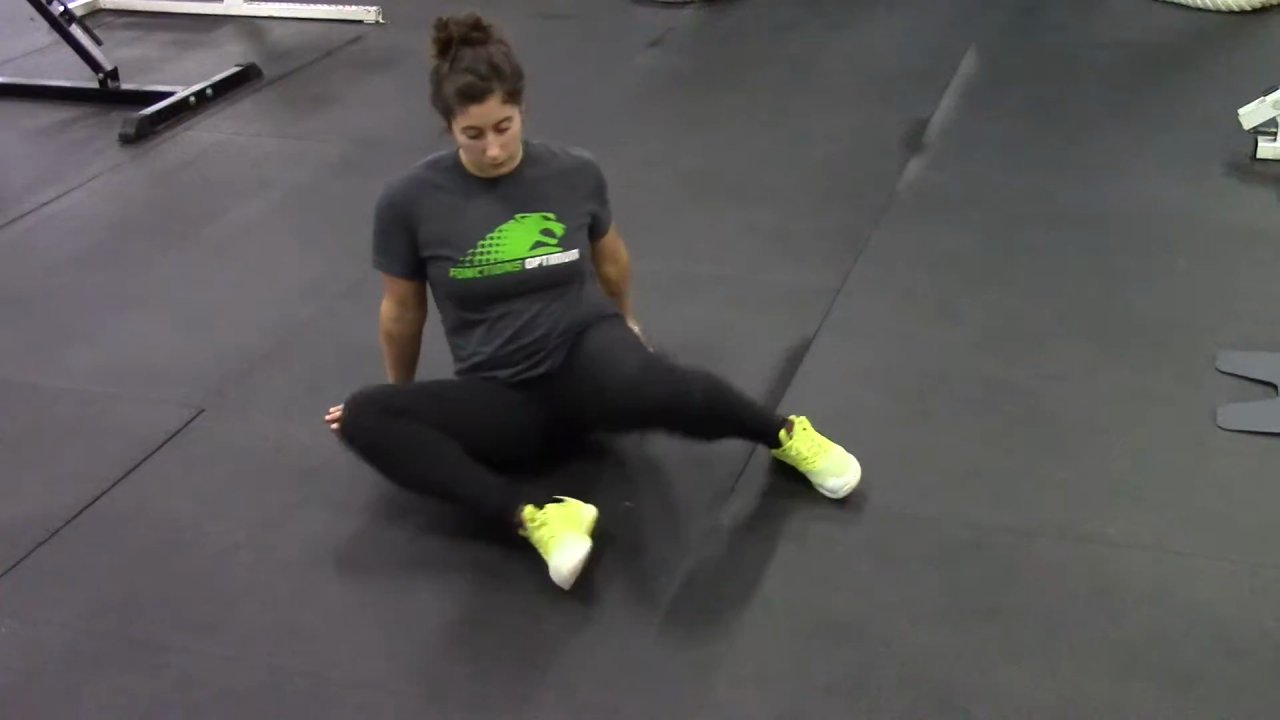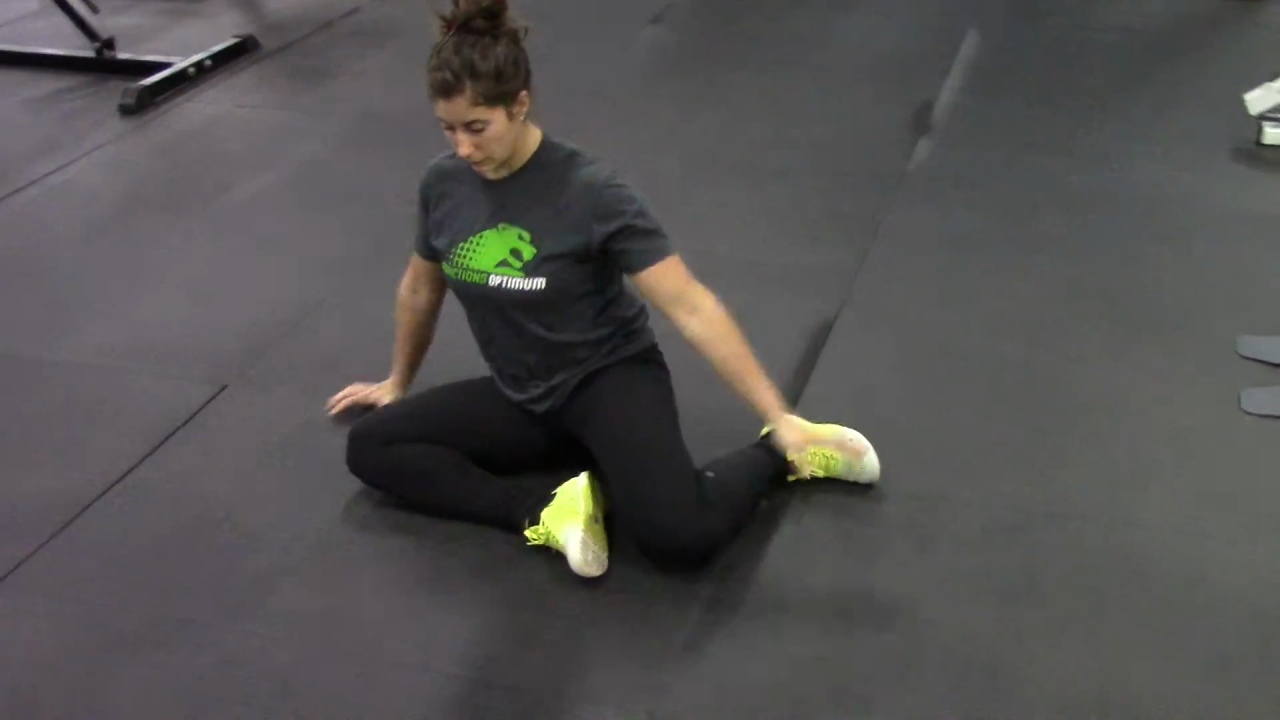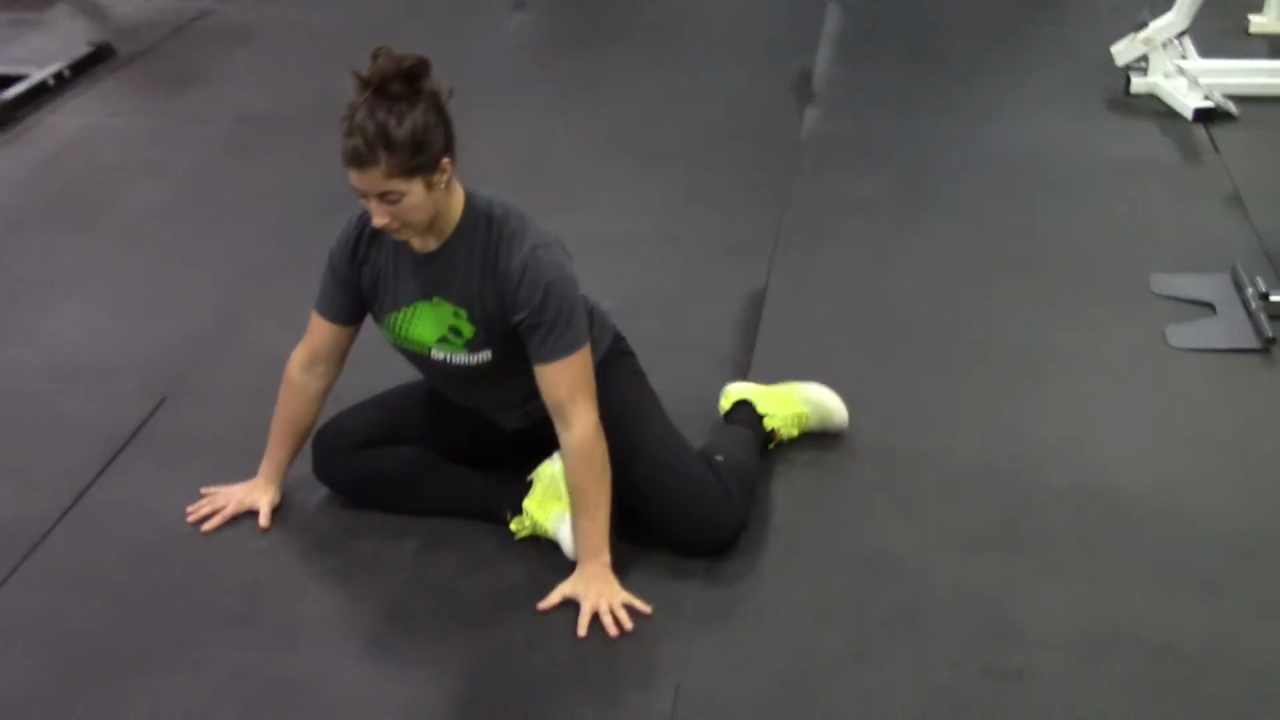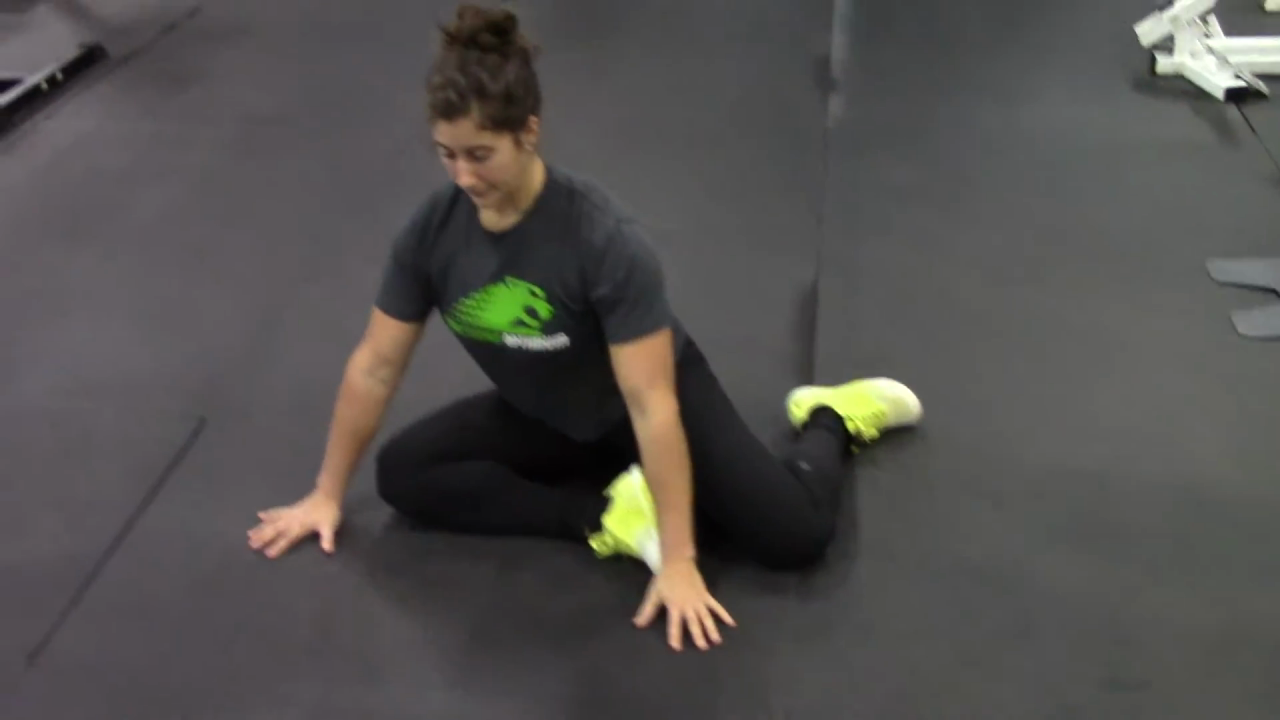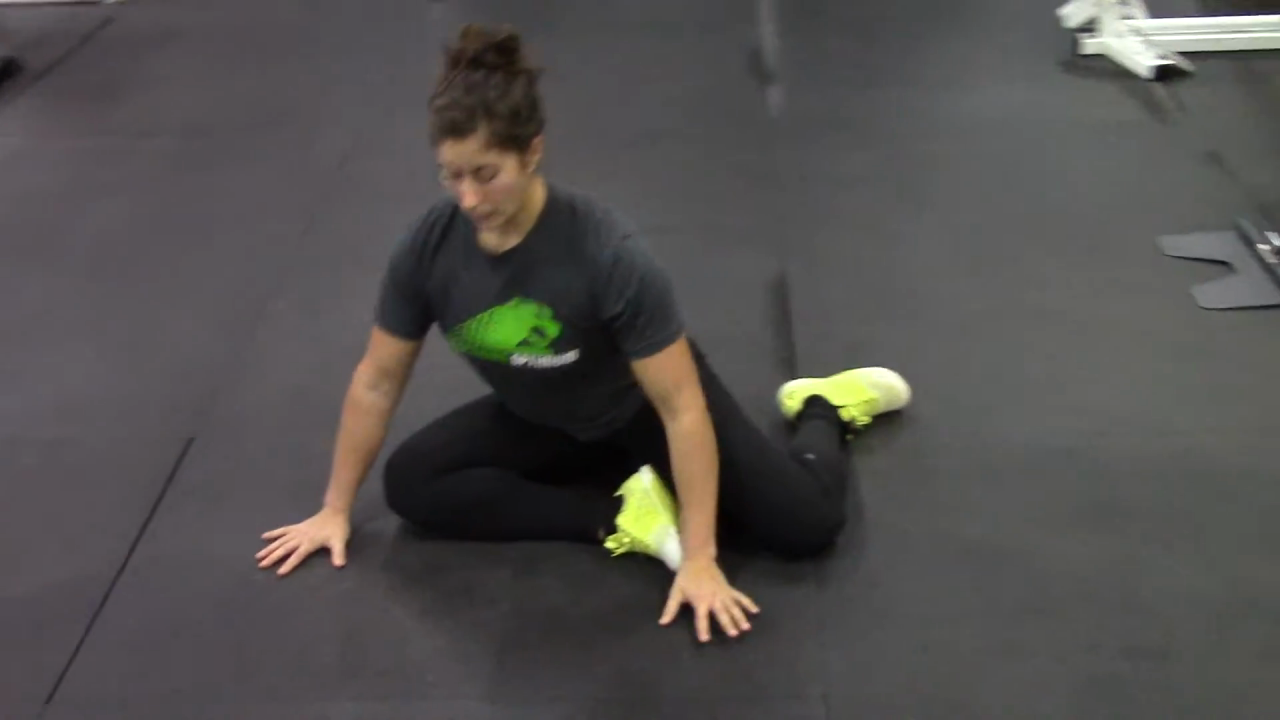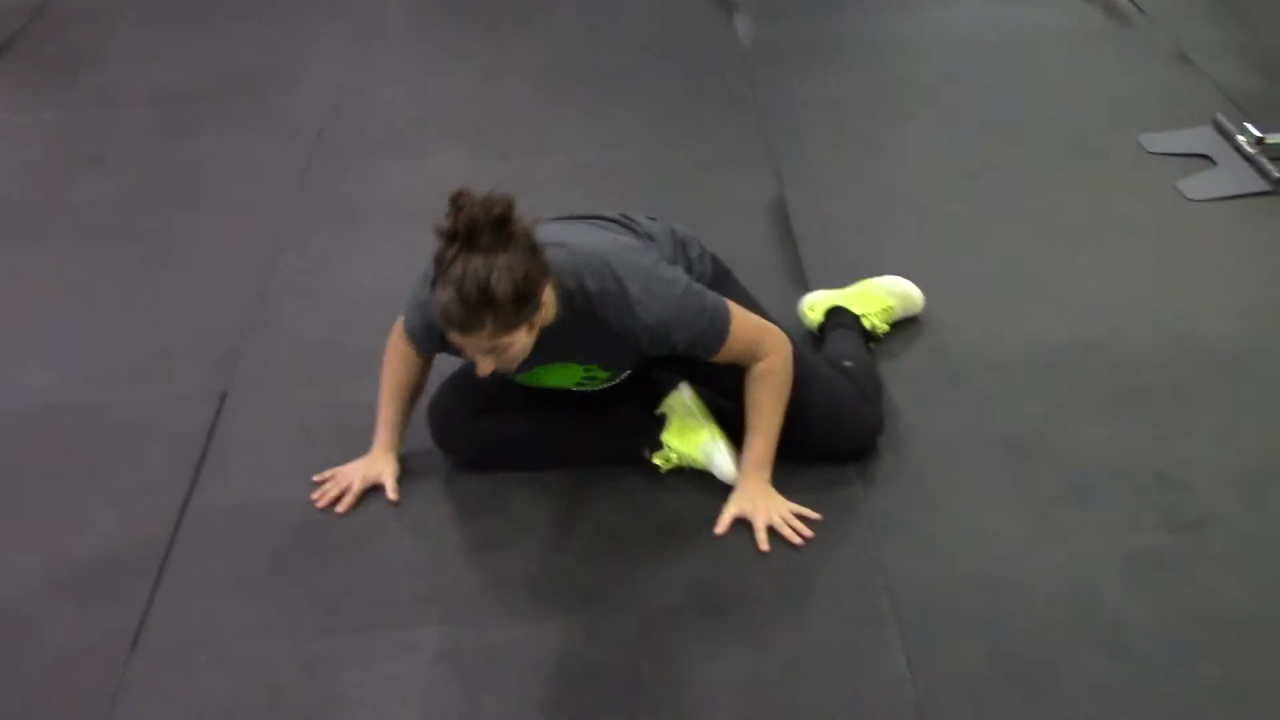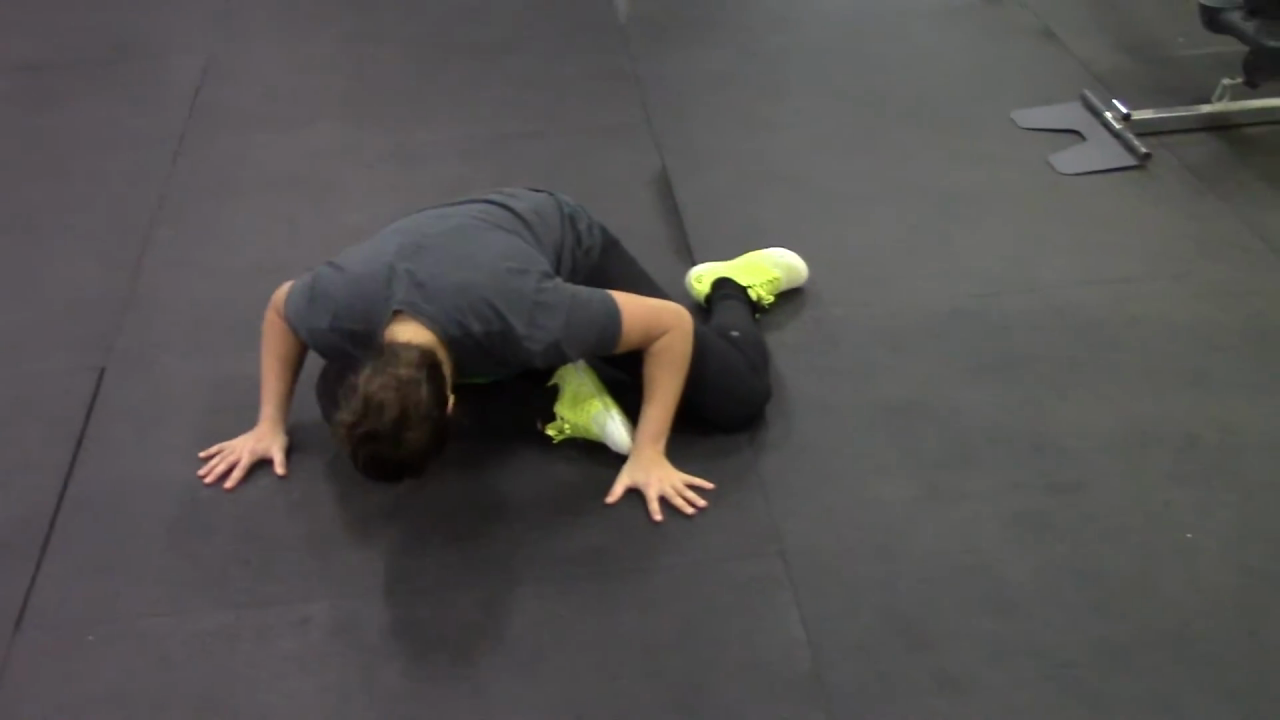
dt=0.7s
person 1, frame 1
left shoulder: (574, 172)
right shoulder: (410, 200)
right elbow: (401, 311)
left wrist: (624, 317)
right wrist: (399, 395)
left hip: (584, 367)
right hip: (502, 401)
left knee: (651, 392)
right knee: (361, 419)
left ankle: (784, 434)
right ankle: (534, 516)
person 1, frame 2
left shoulder: (591, 193)
right shoulder: (443, 184)
left elbow: (691, 305)
right elbow: (420, 288)
left wrist: (775, 417)
right wrist: (397, 383)
left hip: (609, 379)
right hip: (521, 400)
left knee: (682, 536)
right knee: (372, 448)
left ankle: (785, 444)
right ankle: (545, 509)
person 1, frame 3
left shoulder: (526, 260)
right shoulder: (362, 243)
left elbow: (575, 421)
right elbow: (312, 365)
left wrist: (595, 566)
right wrist: (268, 478)
left hip: (587, 382)
right hip: (476, 408)
left knee: (707, 524)
right knee: (337, 455)
left ankle: (751, 419)
right ankle: (528, 495)
person 1, frame 4
left shoulder: (605, 239)
right shoulder: (432, 229)
left elbow: (651, 406)
right elbow: (374, 366)
left wrist: (679, 561)
right wrist: (327, 493)
left hip: (648, 397)
right hip: (541, 418)
left knee: (795, 535)
right knee: (401, 473)
left ankle: (831, 419)
right ankle: (606, 514)
person 1, frame 5
left shoulder: (610, 254)
right shoulder: (427, 247)
left elbow: (680, 409)
right elbow: (377, 383)
left wrist: (700, 560)
right wrist: (335, 509)
left hip: (641, 407)
right hip: (539, 420)
left knee: (805, 526)
right knee: (409, 484)
left ankle: (823, 408)
right ankle: (619, 514)
person 1, frame 6
left shoulder: (643, 296)
right shoulder: (442, 304)
left elbow: (771, 351)
right elbow: (405, 340)
left wrist: (754, 482)
right wrist: (383, 450)
left hip: (680, 284)
left knee: (848, 428)
right knee: (453, 425)
left ankle: (844, 315)
right ankle: (664, 432)
person 1, frame 7
left shoulder: (531, 322)
right shoulder: (335, 315)
left elbow: (673, 324)
right elbow: (279, 305)
left wrist: (649, 453)
right wrist: (270, 425)
left hip: (570, 251)
right hip: (473, 239)
left knee: (737, 398)
right knee: (336, 398)
left ankle: (731, 285)
right ankle: (556, 400)
